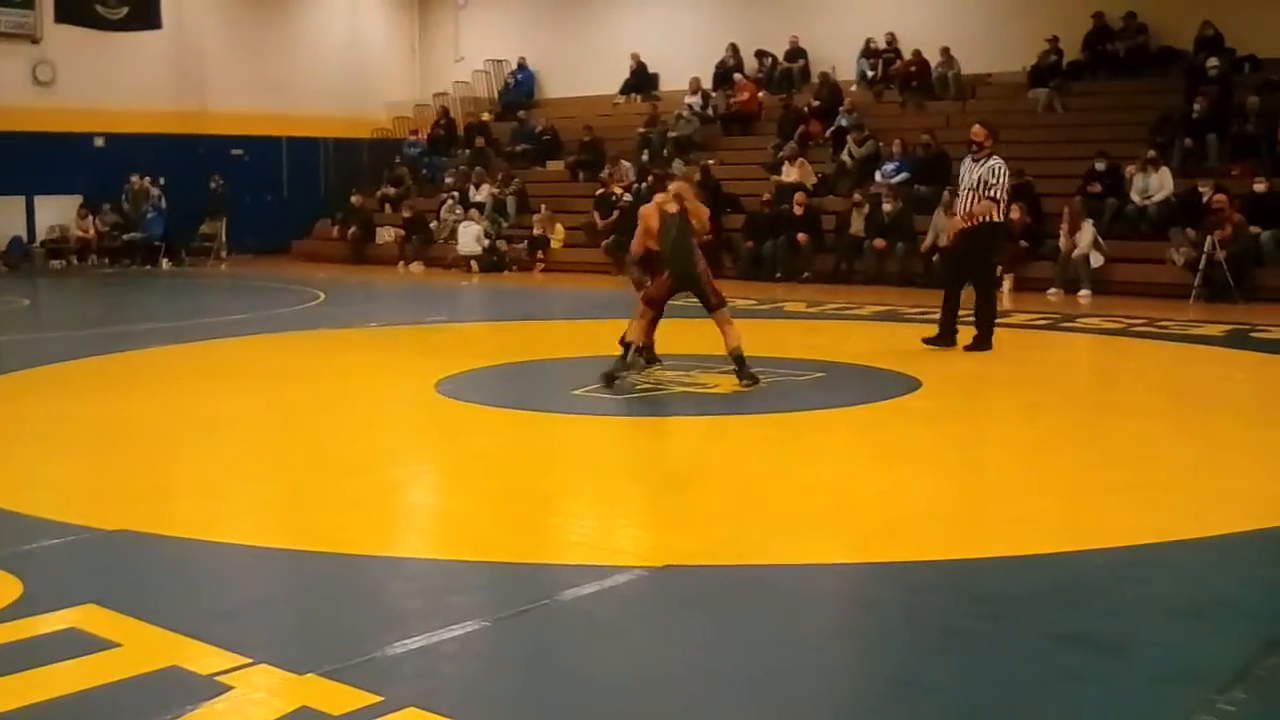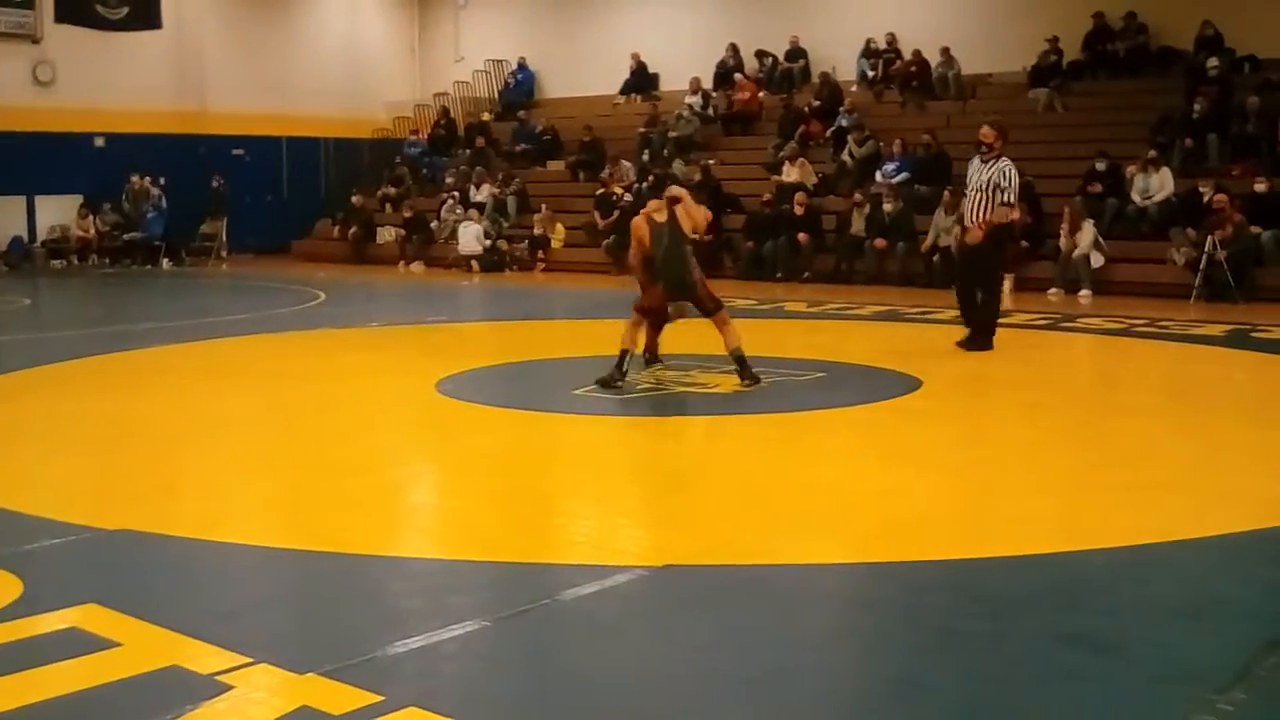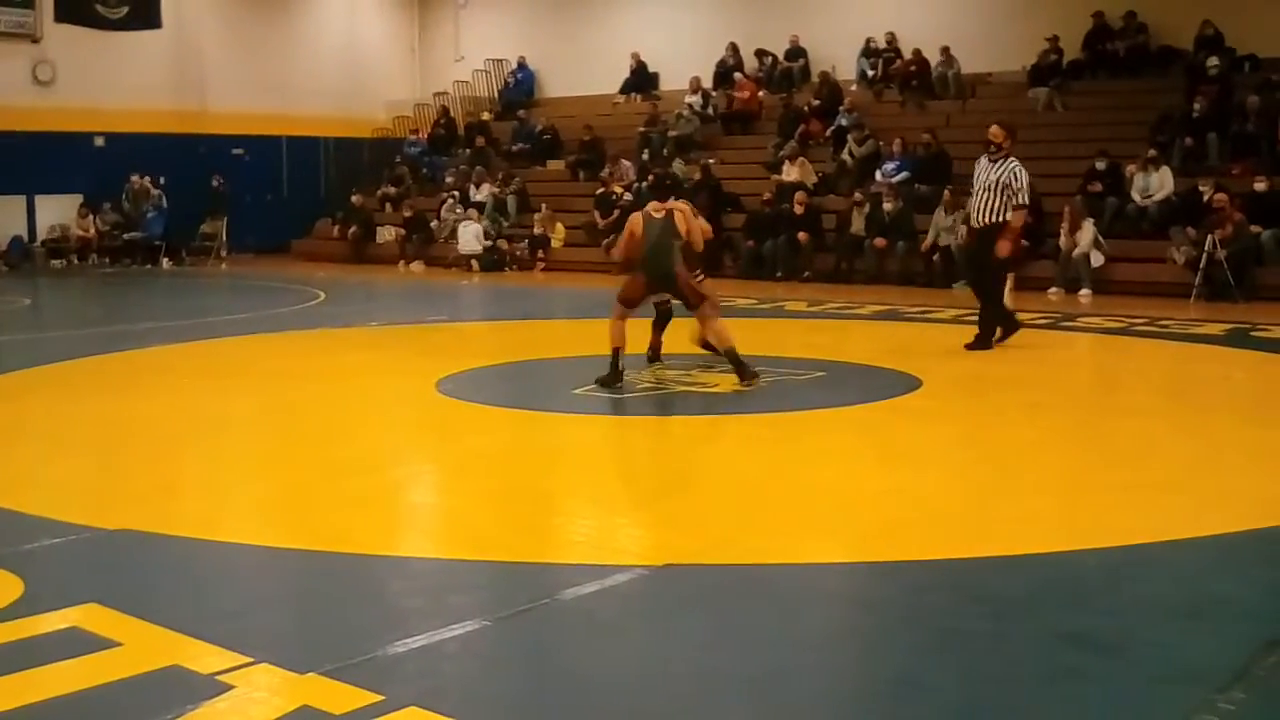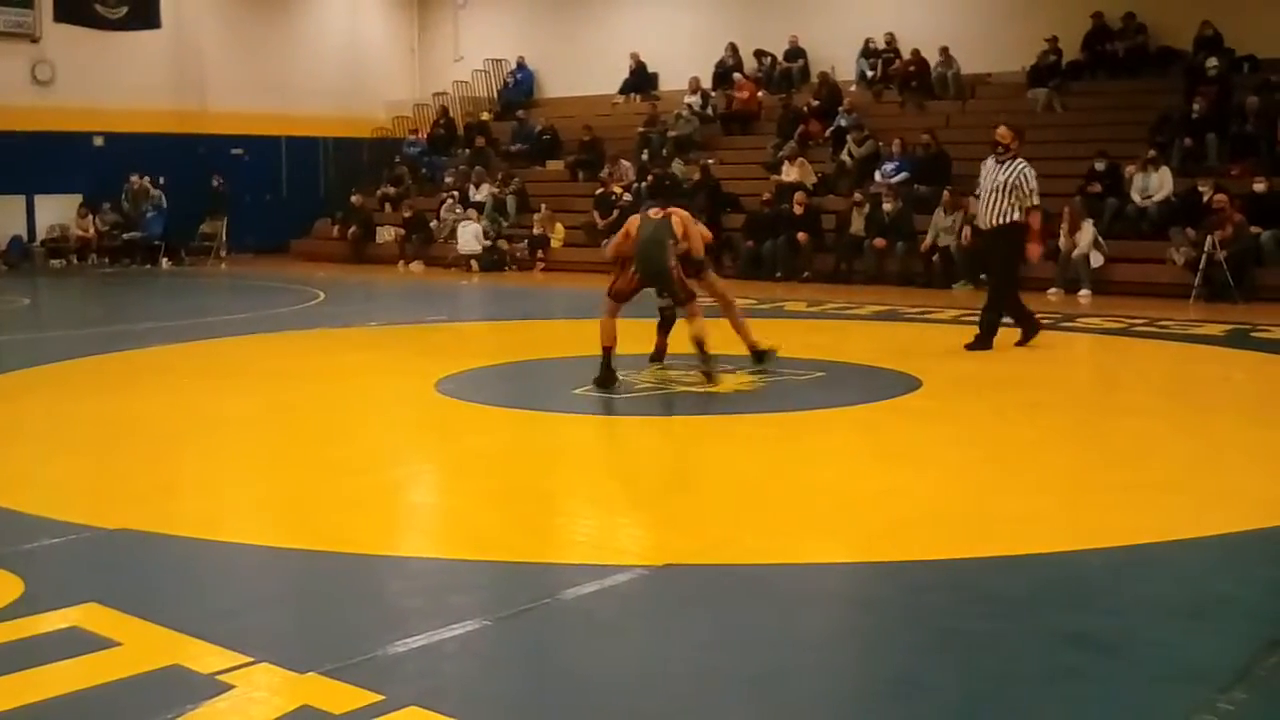
dt=0.1s
person 1, frame 1
left shoulder: (996, 167)
right shoulder: (967, 162)
left elbow: (992, 202)
left wrist: (964, 218)
right wrist: (956, 222)
left hip: (986, 232)
right hip: (963, 231)
left knee: (984, 286)
right knee: (951, 283)
left ankle: (984, 337)
right ankle: (946, 333)
person 1, frame 2
left shoulder: (1005, 168)
right shoulder: (974, 162)
left elbow: (1007, 206)
left wrist: (982, 227)
right wrist: (962, 225)
left hip: (993, 233)
right hip: (972, 231)
left knee: (988, 287)
right knee: (963, 283)
left ankle: (983, 337)
right ankle: (976, 331)
person 1, frame 3
left shoulder: (1014, 169)
right shoulder: (981, 162)
left elbow: (1021, 208)
left wrist: (1008, 238)
right wrist: (967, 223)
left hip: (998, 232)
right hip: (978, 231)
left knee: (991, 286)
right knee: (978, 283)
left ankle: (985, 336)
right ankle: (1007, 322)
person 1, frame 4
left shoulder: (1022, 170)
right shoulder: (988, 163)
left elbow: (1033, 208)
left wrist: (1034, 240)
right wrist: (970, 224)
left hip: (1007, 233)
right hip: (986, 232)
left knee: (999, 287)
right knee: (999, 286)
left ankle: (985, 336)
right ankle: (1029, 323)
person 2, frame 1
left shoulder: (647, 211)
right shoulder: (688, 205)
left elbow: (636, 252)
left hip: (670, 271)
right hip: (696, 269)
left knee: (640, 318)
right knee: (725, 323)
left ankle: (622, 366)
right ankle: (743, 370)
person 2, frame 2
left shoulder: (639, 222)
right shoulder: (683, 210)
left elbow: (634, 262)
left hip: (664, 281)
right hip: (691, 277)
left knee: (634, 324)
right knee: (724, 323)
left ankle: (618, 373)
right ankle: (744, 370)
person 2, frame 3
left shoulder: (637, 218)
right shoulder: (683, 212)
left elbow: (618, 255)
right elbow: (698, 247)
left hip: (646, 271)
right hip: (674, 271)
left knee: (618, 317)
right knee: (709, 318)
left ankle: (615, 372)
right ankle: (741, 368)
person 2, frame 4
left shoulder: (635, 220)
right shoulder: (680, 216)
left elbow: (609, 253)
right elbow: (699, 254)
left hip: (639, 266)
right hip: (666, 266)
left knee: (609, 314)
right knee: (694, 315)
left ankle: (607, 372)
right ankle: (704, 359)
